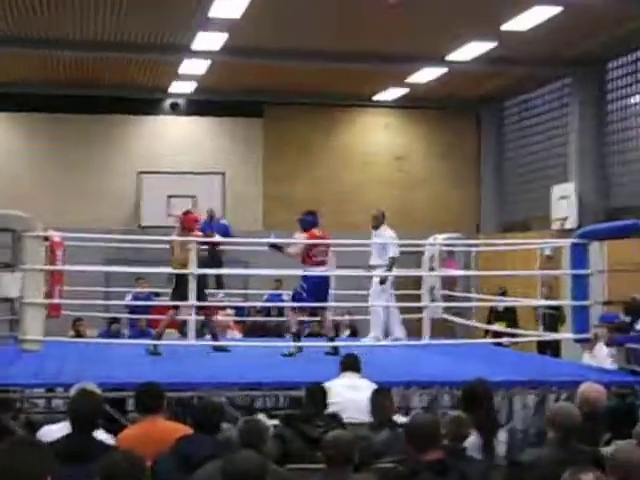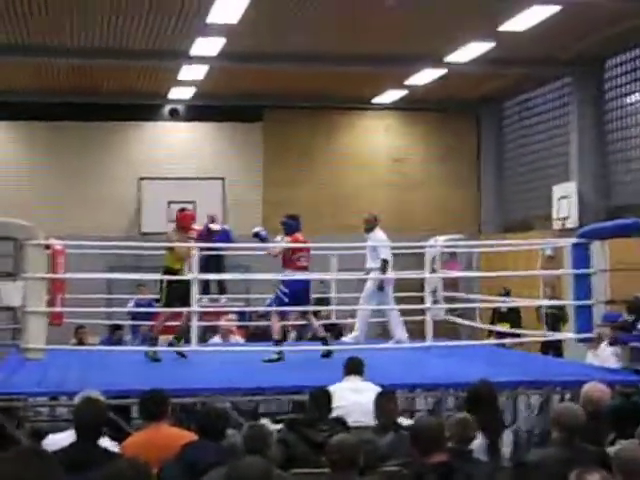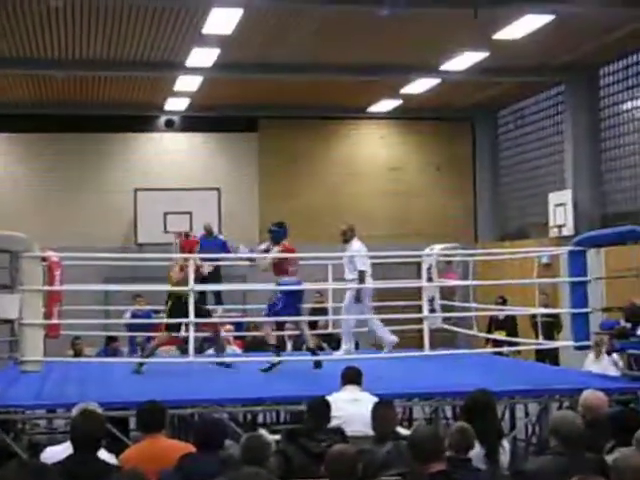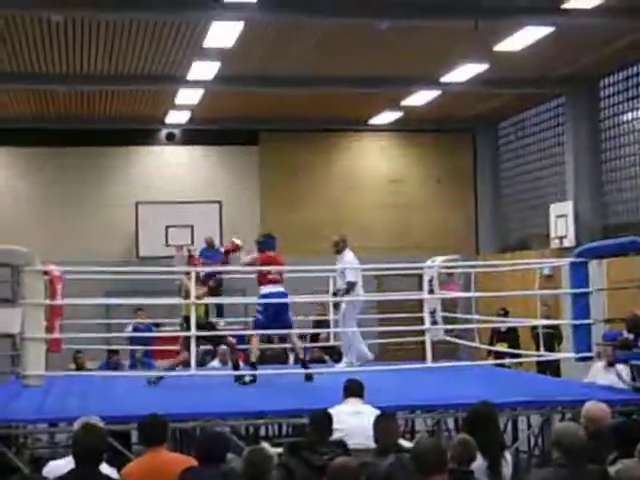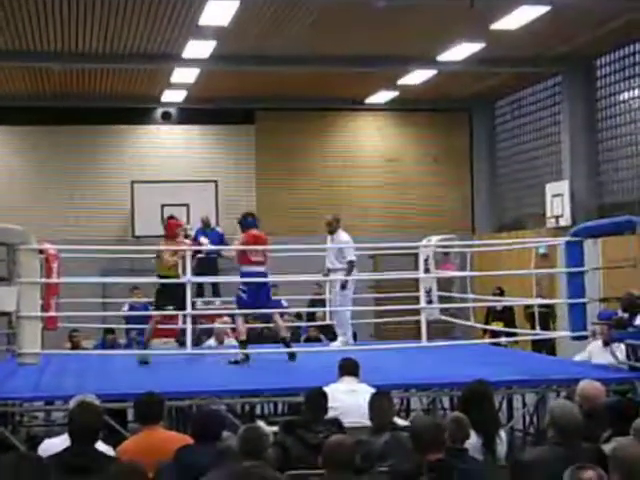
dt=0.3s
person 1, frame 1
left shoulder: (305, 236)
right shoulder: (326, 236)
left elbow: (294, 253)
left wrist: (279, 247)
left hip: (311, 277)
right hip: (323, 276)
left knee: (292, 309)
right knee: (322, 311)
left ankle: (297, 344)
right ankle: (333, 346)
person 1, frame 2
left shoulder: (288, 240)
right shoulder: (305, 241)
left elbow: (273, 253)
left wrist: (264, 239)
left hip: (290, 281)
right hip: (304, 281)
left knee: (275, 314)
right knee: (308, 314)
left ankle: (278, 352)
right ankle: (326, 345)
person 1, frame 3
left shoulder: (278, 249)
right shoulder: (290, 248)
left elbow: (264, 266)
right wrist: (267, 249)
left hip: (285, 288)
right hip: (296, 286)
right knee: (300, 323)
left ankle: (276, 355)
right ankle: (315, 357)
person 1, frame 4
left shoulder: (258, 257)
right shoulder: (280, 259)
left elbow: (243, 262)
left hip: (267, 298)
right hip: (282, 296)
left knee: (256, 335)
right knee: (291, 333)
left ankle: (253, 373)
right ankle: (306, 369)
person 1, frame 5
left shoulder: (244, 237)
right shoulder: (264, 238)
left elbow: (233, 256)
left hip: (248, 277)
right hip: (263, 276)
left knee: (239, 315)
right knee: (273, 313)
left ankle: (244, 352)
right ankle: (289, 347)
person 2, frame 1
left shoulder: (193, 237)
right shoulder: (177, 239)
right elbow: (179, 261)
right wrist: (188, 244)
right hip: (181, 278)
left knee: (207, 310)
right knee: (174, 311)
left ankle: (216, 343)
right ankle: (154, 344)
person 2, frame 2
left shoulder: (186, 235)
right shoulder: (173, 236)
right elbow: (183, 254)
right wrist: (190, 239)
left hip: (182, 276)
right hip: (171, 277)
right knee: (166, 313)
left ankle: (175, 342)
right ankle: (151, 348)
person 2, frame 3
right shoulder: (178, 262)
right elbow: (175, 280)
right wrist: (187, 269)
left hip: (189, 300)
right hip: (176, 301)
right knee: (167, 336)
right ankle: (141, 363)
person 2, frame 4
left shoulder: (201, 281)
right shoulder: (186, 281)
right elbow: (197, 294)
right wrist: (208, 286)
left hip: (203, 322)
right hip: (191, 322)
left knee: (232, 344)
right knee: (185, 357)
left ankle: (238, 374)
right ankle: (158, 376)
person 2, frame 5
left shoulder: (178, 243)
right shoulder: (164, 244)
right elbow: (169, 262)
right wrist: (182, 250)
left hip: (177, 282)
right hip: (165, 283)
left knee: (189, 314)
right knee: (157, 317)
right ankle: (143, 350)
person 3, frame 1
left shoulder: (388, 234)
right shoulder: (375, 233)
left elbow: (393, 257)
left wrist: (385, 274)
right wrist: (370, 266)
left hip: (383, 272)
right hip: (378, 271)
left knee: (375, 302)
right knee: (389, 304)
left ankle: (375, 335)
right ankle: (398, 335)
person 3, frame 2
left shoulder: (379, 237)
right shoulder: (372, 236)
left elbow: (385, 260)
left wrist: (381, 279)
right wrist: (371, 273)
left hip: (379, 276)
right hip: (376, 275)
left knee: (365, 304)
right knee: (389, 306)
left ankle: (357, 336)
right ankle: (401, 337)
person 3, frame 3
left shoulder: (356, 248)
right shoulder: (352, 247)
left elbow: (362, 271)
left wrist: (358, 291)
right wrist: (357, 289)
left hip: (359, 286)
right hip: (357, 285)
left knee: (347, 316)
right knee: (367, 316)
left ankle: (347, 348)
right ankle: (389, 339)
person 3, frame 4
left shoulder: (349, 259)
right shoulder: (342, 258)
left elbow: (352, 282)
left wrist: (340, 297)
right wrist: (337, 291)
left hip: (351, 297)
right hip: (347, 296)
left knee: (347, 328)
right knee: (349, 328)
left ankle: (349, 360)
right ankle: (363, 354)
person 3, frame 5
left shoulder: (344, 239)
right shoulder: (330, 238)
left elbow: (352, 261)
left wrist: (346, 279)
right wrist: (328, 271)
left hip: (344, 277)
right hip: (335, 276)
left knee: (342, 308)
right knee: (335, 308)
left ankle: (344, 339)
right ankle: (344, 337)
